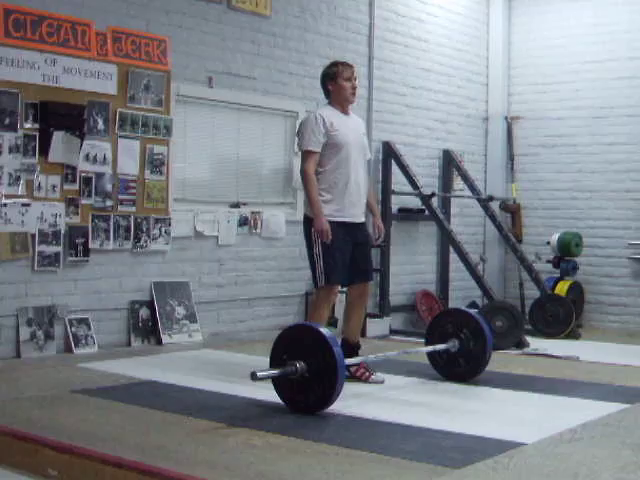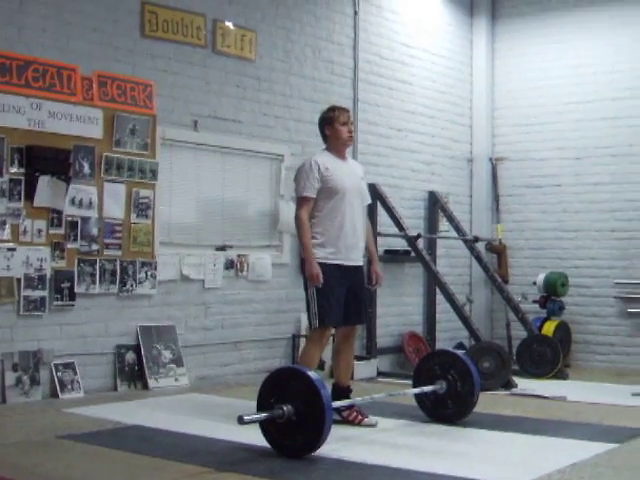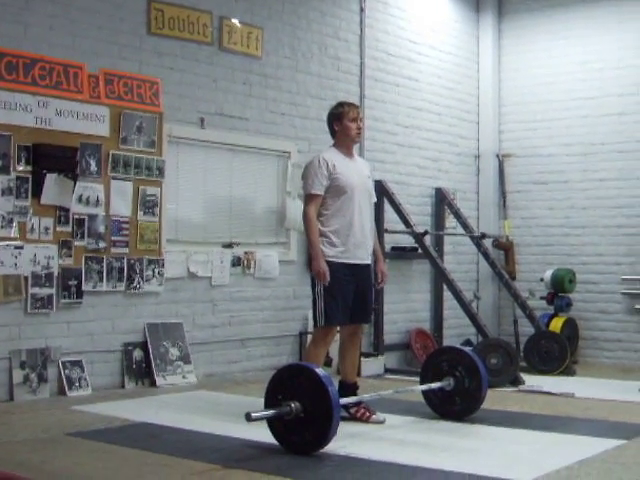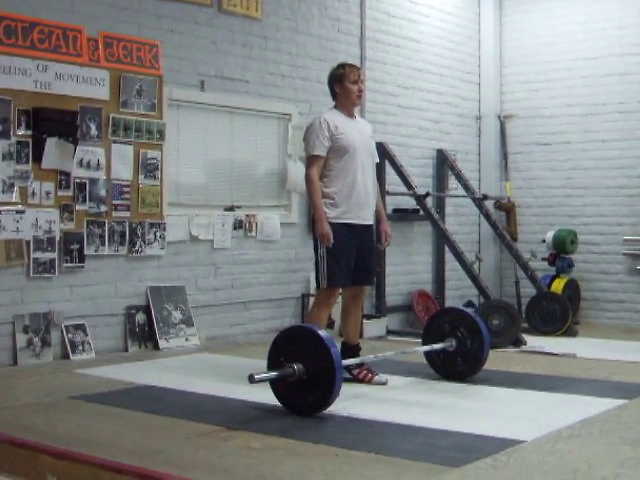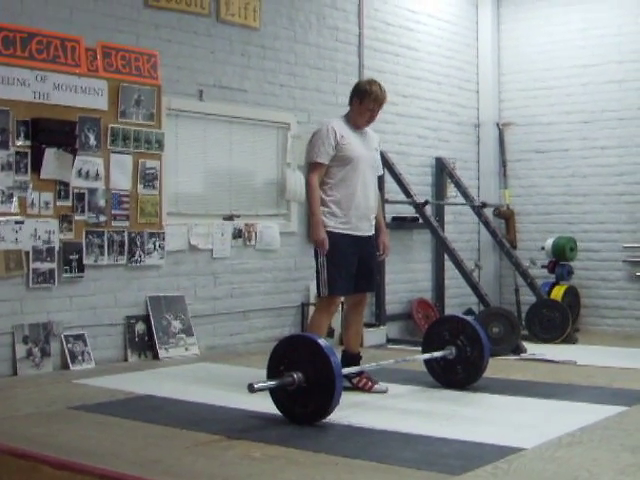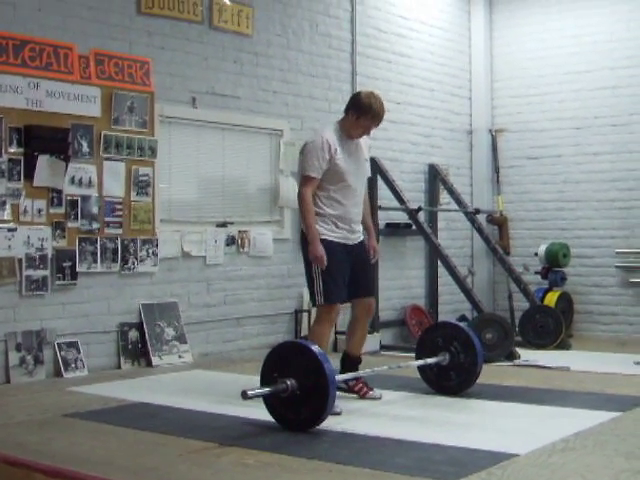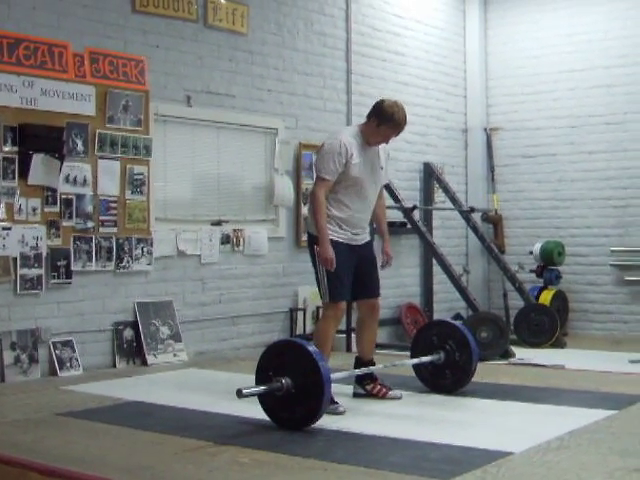
dt=0.7s
person 1, frame 1
left shoulder: (358, 123)
right shoulder: (319, 119)
right elbow: (308, 169)
left wrist: (375, 214)
right wrist: (318, 214)
left hip: (355, 220)
right hip: (328, 220)
left knee: (361, 287)
right knee: (327, 289)
left ankle: (349, 357)
person 1, frame 2
left shoulder: (357, 168)
right shoulder: (315, 165)
right elbow: (302, 214)
left wrist: (374, 261)
right wrist: (310, 259)
left hip: (353, 263)
right hip: (325, 263)
left knee: (348, 331)
right knee: (321, 331)
left ankle: (341, 400)
person 1, frame 3
left shoulder: (363, 166)
right shoulder: (324, 161)
right elbow: (310, 211)
left wrist: (379, 257)
right wrist: (317, 257)
left hip: (361, 262)
right hip: (334, 261)
left knee: (354, 329)
right knee: (326, 329)
left ankle: (348, 397)
person 1, frame 4
left shoulder: (365, 127)
right shoulder: (325, 122)
right elbow: (312, 173)
left wrist: (382, 218)
right wrist: (320, 219)
left hip: (364, 222)
right hip: (336, 223)
left knee: (356, 291)
right knee: (329, 292)
left ankle: (350, 359)
person 1, frame 5
left shoulder: (372, 138)
right shoulder: (331, 132)
right elbow: (313, 180)
left wrist: (382, 230)
right wrist: (317, 226)
left hip: (365, 232)
right hip: (336, 231)
left knee: (358, 299)
right knee: (330, 300)
left ankle: (351, 369)
person 1, frame 6
left shoulder: (361, 144)
right shoulder: (322, 143)
right elbow: (305, 193)
left wrist: (370, 234)
right wrist: (314, 241)
left hip: (354, 239)
right hip: (327, 240)
left knee: (366, 306)
right knee: (329, 309)
left ankle: (348, 374)
person 1, frame 7
left shoulder: (380, 151)
right shoulder: (340, 144)
right elbow: (318, 194)
left wrist: (385, 239)
right wrist: (324, 242)
left hip: (360, 239)
right hip: (332, 239)
left knee: (371, 307)
right knee: (335, 307)
left ankle: (365, 378)
